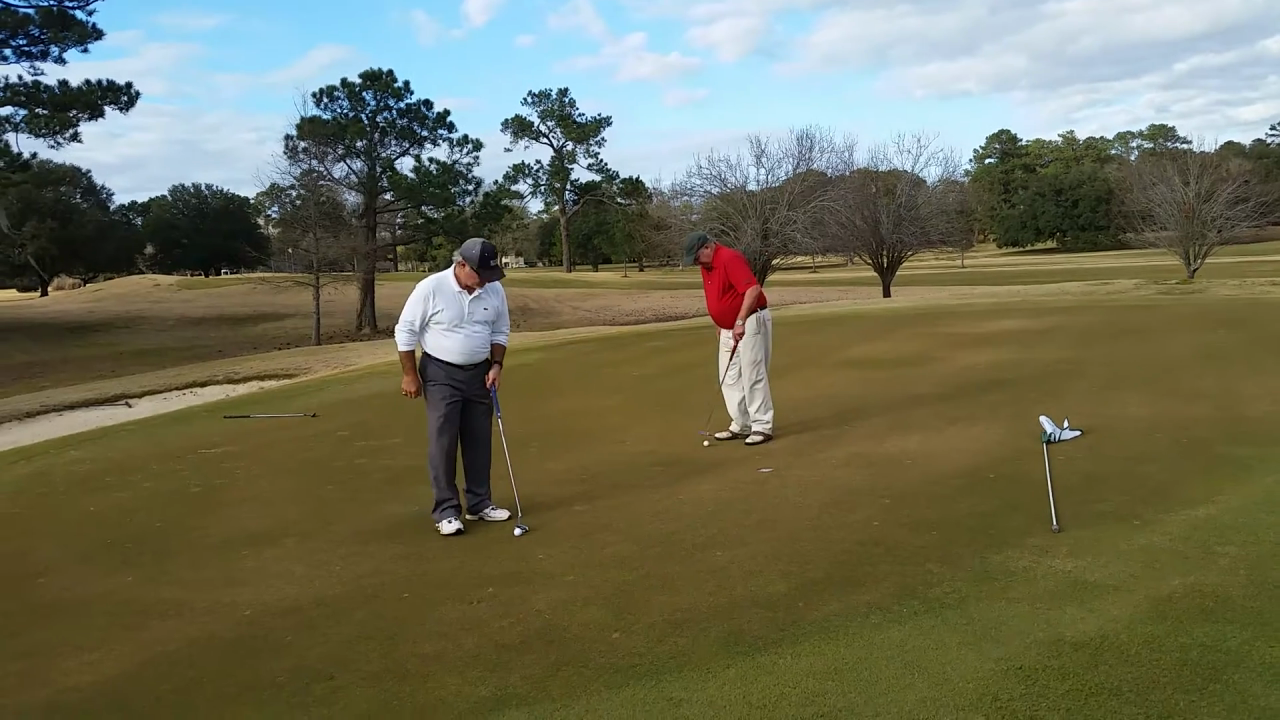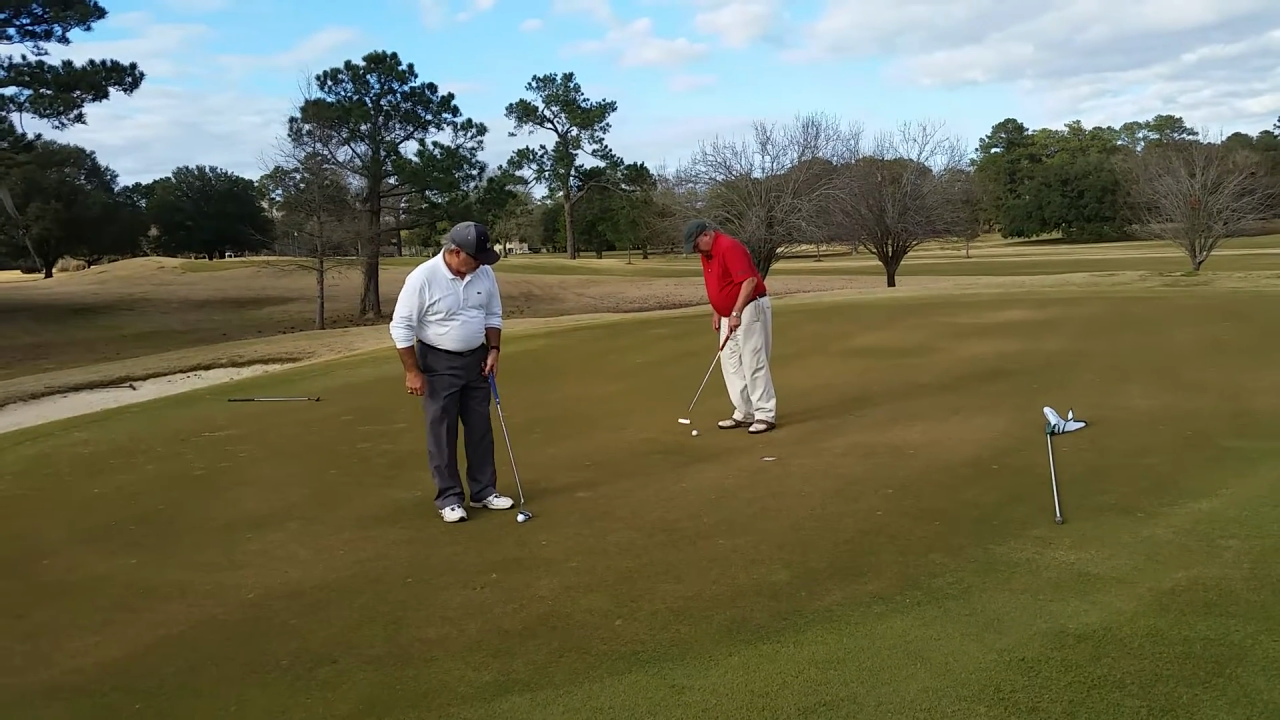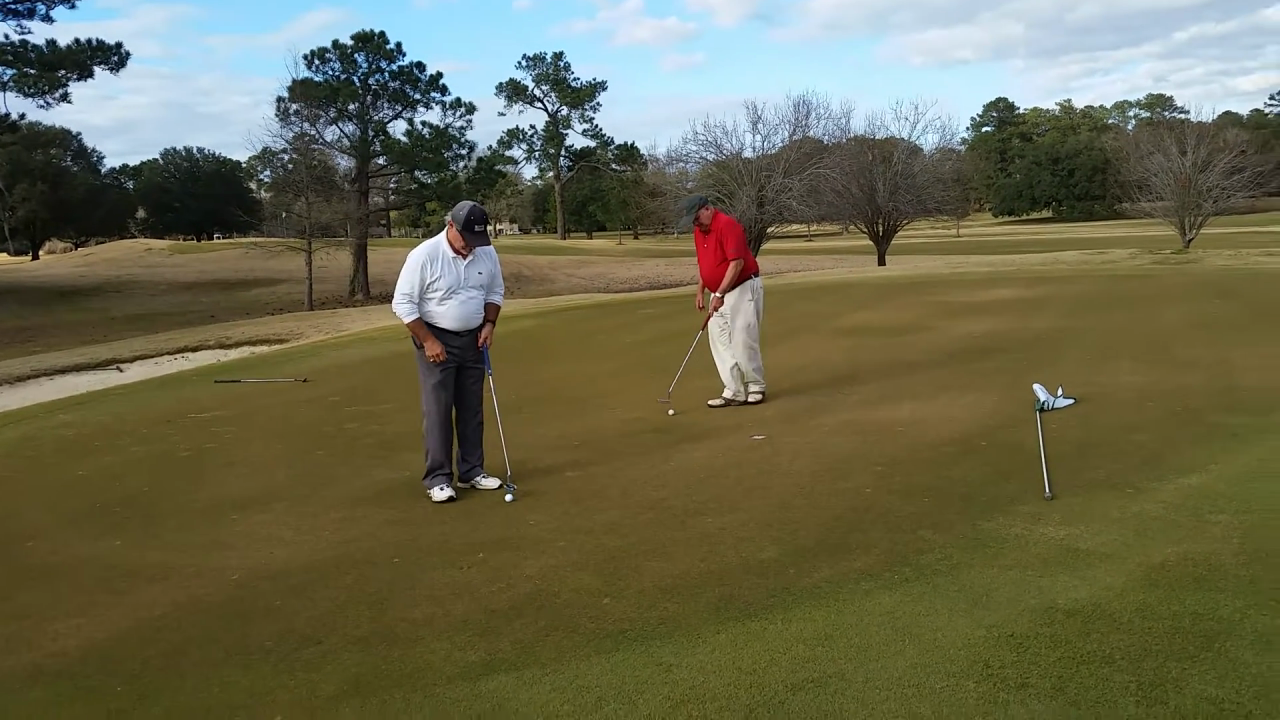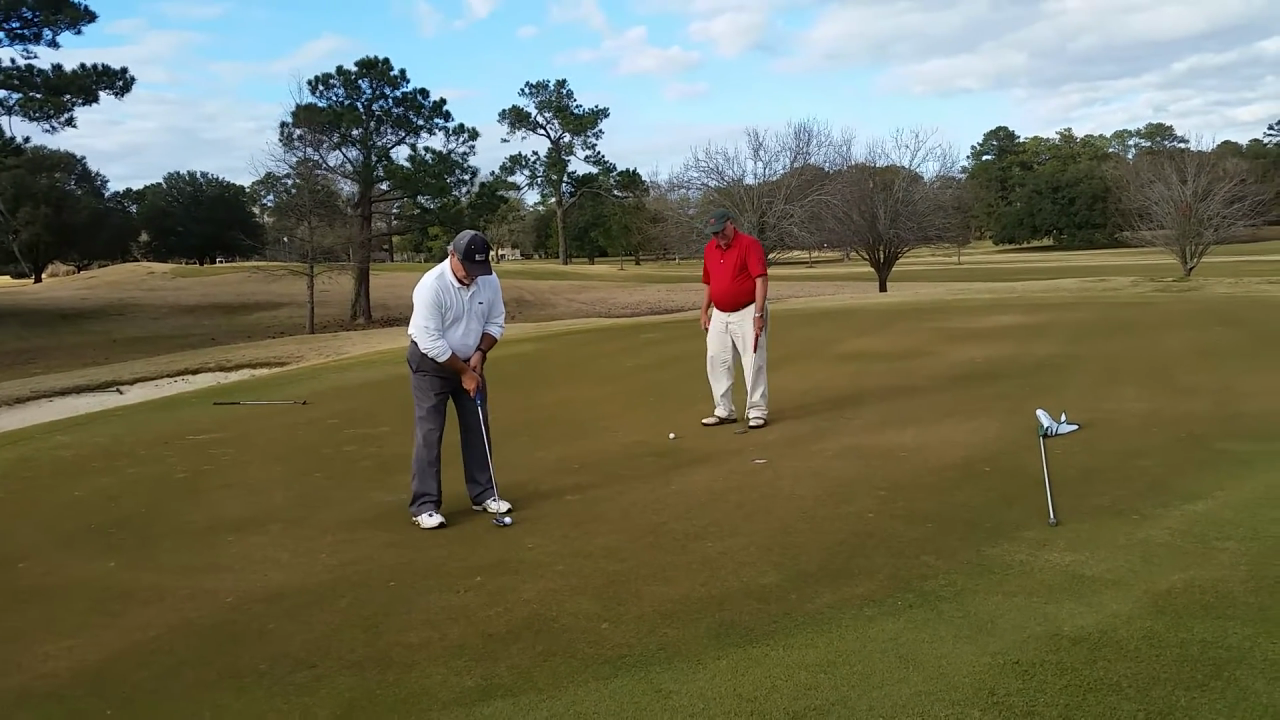
dt=1s
person 1, frame 1
left shoulder: (495, 290)
right shoulder: (431, 288)
left elbow: (500, 332)
right elbow: (406, 332)
left wrist: (496, 366)
right wrist: (409, 374)
left hip: (478, 374)
right hip: (440, 374)
left knee: (479, 441)
right knee: (443, 441)
left ankle: (479, 503)
right ankle: (446, 510)
person 1, frame 2
left shoulder: (484, 273)
right shoulder: (423, 278)
left elbow: (493, 314)
right elbow: (401, 327)
left wrist: (493, 350)
right wrist: (412, 371)
left hip: (475, 359)
right hip: (438, 363)
left knee: (481, 428)
right knee: (442, 432)
left ankle: (483, 491)
right ankle: (449, 497)
person 1, frame 3
left shoulder: (487, 253)
right shoulder: (424, 255)
left elbow: (495, 292)
right elbow: (403, 303)
left wrist: (489, 324)
right wrist: (428, 341)
left hip: (472, 339)
right hip: (435, 339)
left knee: (471, 409)
right knee: (438, 409)
left ankle: (471, 471)
right ankle: (438, 478)
person 1, frame 4
left shoulder: (490, 280)
right shoulder: (431, 286)
left elbow: (495, 322)
right elbow: (431, 343)
left wrist: (480, 353)
right wrist: (464, 372)
left hip: (470, 361)
right hip: (431, 363)
left knee: (477, 428)
right knee: (429, 432)
left ankle: (482, 494)
right ankle: (425, 505)
person 2, frame 1
left shoulder: (730, 259)
right shoulder: (706, 265)
left elbow: (753, 289)
left wrist: (740, 322)
right wrist: (720, 324)
left hip: (750, 323)
right hip: (729, 328)
left knee: (753, 375)
right knee: (730, 378)
left ankle: (762, 427)
right ankle: (741, 425)
person 2, frame 2
left shoulder: (729, 247)
right shoulder: (707, 253)
left elbow: (750, 281)
left wrist: (736, 314)
right wrist: (717, 312)
left hip: (750, 310)
right hip: (729, 315)
left knee: (754, 363)
right knee: (731, 365)
left ankle: (765, 415)
right ankle: (744, 413)
person 2, frame 3
left shoulder: (727, 225)
right shoulder: (699, 230)
left elbow: (737, 263)
left wrist: (719, 294)
right wrist: (700, 291)
left hip: (742, 289)
right hip: (720, 293)
left knee: (744, 340)
right knee: (720, 342)
left ankle: (755, 386)
right ankle: (734, 391)
person 2, frame 4
left shoulder: (749, 244)
right shoulder: (710, 249)
left elbow: (761, 280)
left wrist: (758, 314)
right wrist: (704, 311)
left hip: (747, 313)
right hip: (720, 315)
left knee: (753, 363)
right knee: (717, 363)
left ankle: (757, 412)
right ankle: (724, 411)
